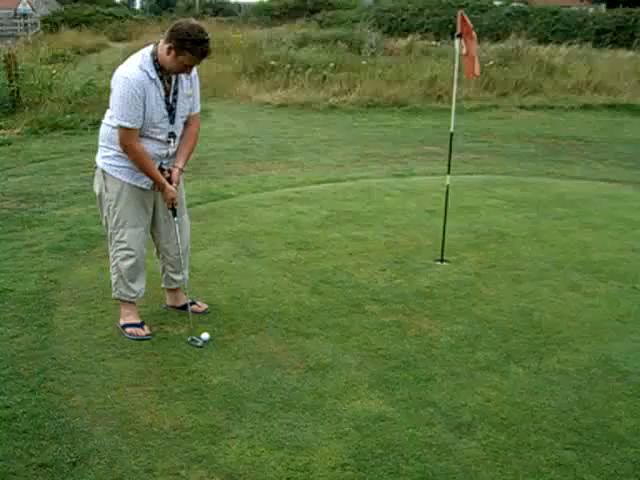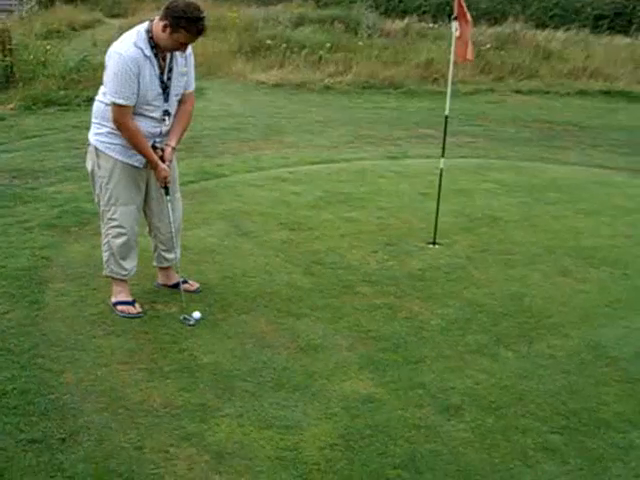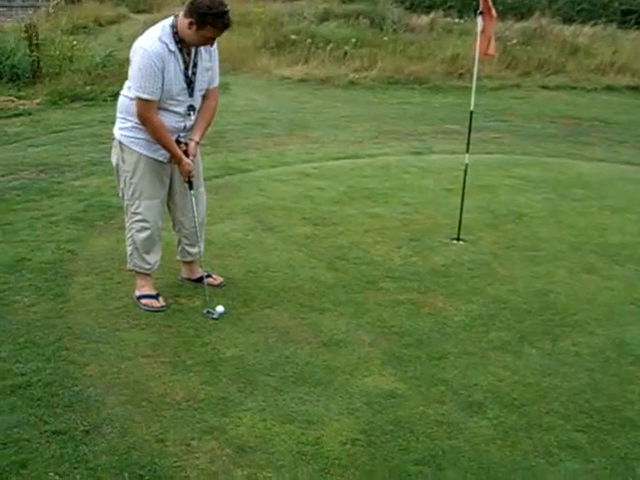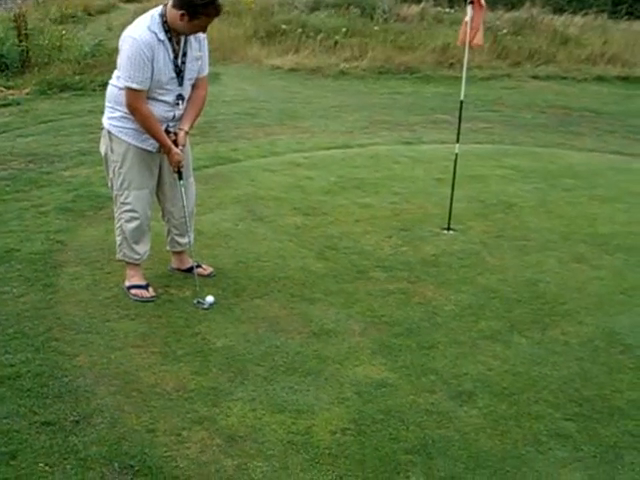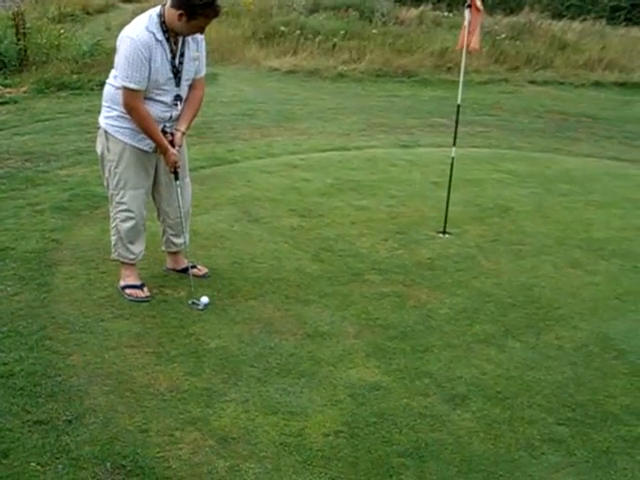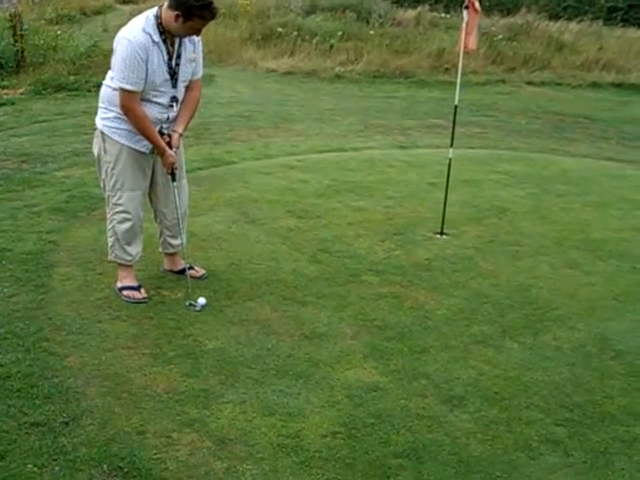
dt=0.2s
person 1, frame 1
left shoulder: (187, 72)
right shoulder: (132, 77)
left elbow: (192, 123)
right elbow: (128, 143)
left wrist: (177, 168)
right wrist: (161, 184)
left hip: (165, 168)
right hip: (125, 170)
left knee: (175, 235)
right knee: (129, 242)
left ankle: (174, 294)
right ankle: (128, 310)
person 1, frame 2
left shoulder: (182, 50)
right shoulder: (126, 54)
left elbow: (186, 101)
right elbow: (122, 120)
left wrist: (170, 146)
right wrist: (154, 163)
left hip: (159, 145)
right hip: (118, 147)
left knee: (168, 213)
right knee: (121, 220)
left ankle: (166, 272)
right ankle: (119, 287)
person 1, frame 3
left shoulder: (207, 45)
right shoulder: (151, 49)
left elbow: (210, 96)
right elbow: (146, 114)
left wrist: (194, 140)
right wrist: (178, 157)
left hip: (183, 140)
right hip: (142, 141)
left knee: (192, 207)
right knee: (145, 213)
left ankle: (190, 266)
right ankle: (143, 280)
person 1, frame 4
left shoulder: (196, 35)
right shoulder: (140, 38)
left elbow: (199, 86)
right elbow: (135, 104)
left wrist: (183, 130)
right wrist: (167, 147)
left hip: (173, 130)
right hip: (131, 131)
left knee: (181, 197)
right knee: (135, 203)
left ankle: (180, 257)
right ankle: (133, 271)
person 1, frame 5
left shoulder: (194, 35)
right shoulder: (138, 39)
left elbow: (196, 86)
right elbow: (132, 104)
left wrist: (180, 131)
right wrist: (164, 147)
left hip: (169, 130)
right hip: (127, 130)
left knee: (177, 197)
right knee: (129, 203)
left ankle: (175, 257)
right ankle: (128, 271)
person 1, frame 6
left shoulder: (190, 36)
right shoulder: (134, 40)
left elbow: (193, 88)
right elbow: (129, 105)
left wrist: (177, 131)
right wrist: (161, 148)
left hip: (166, 131)
right hip: (125, 132)
left knee: (174, 198)
right knee: (127, 205)
left ankle: (172, 258)
right ankle: (125, 272)
